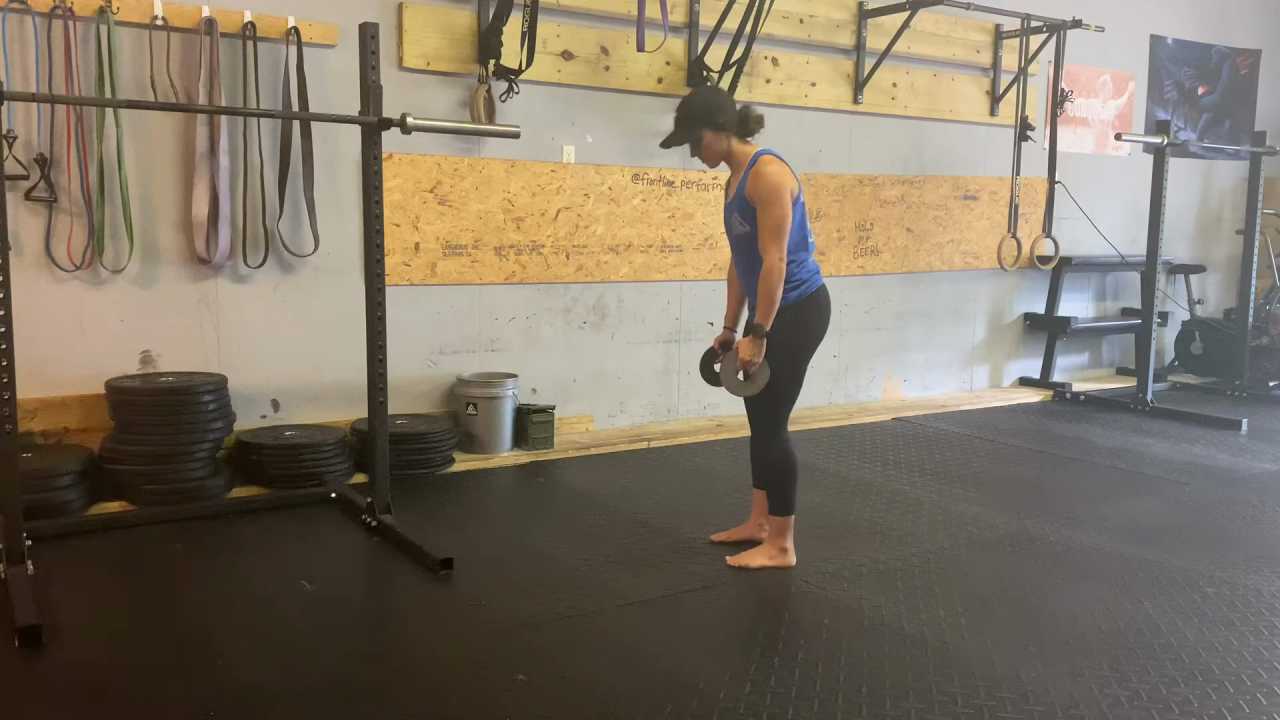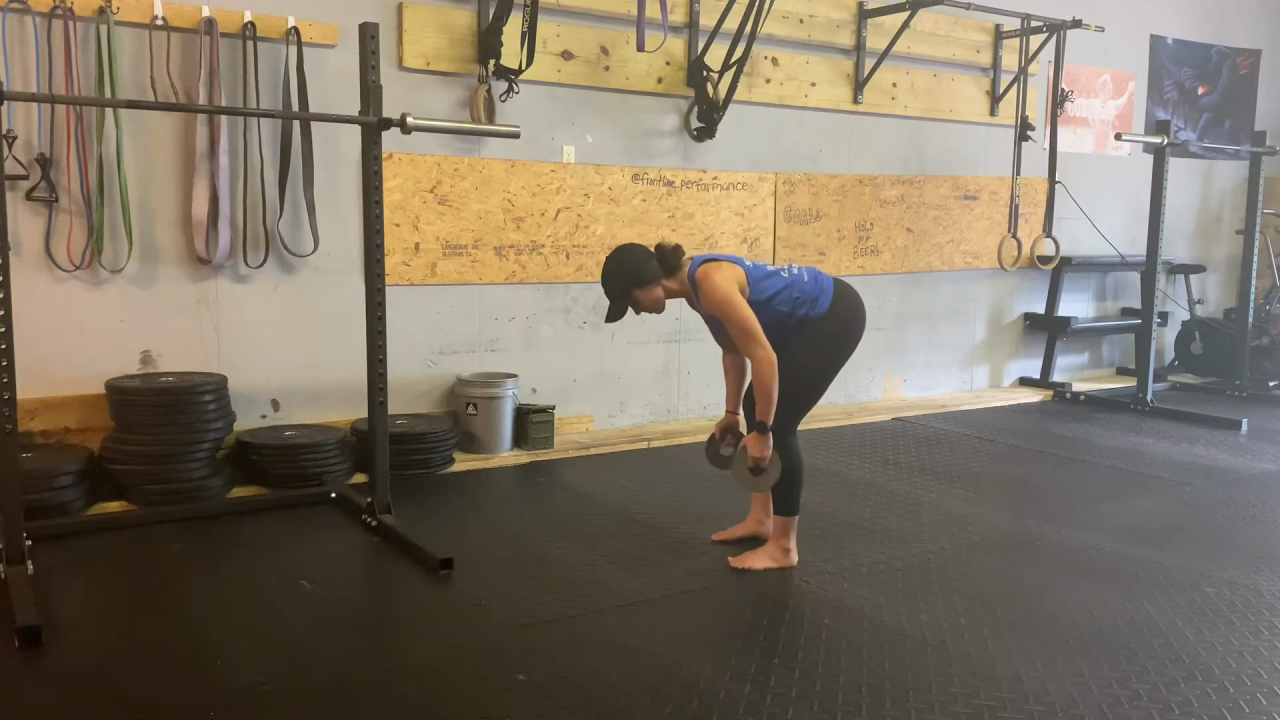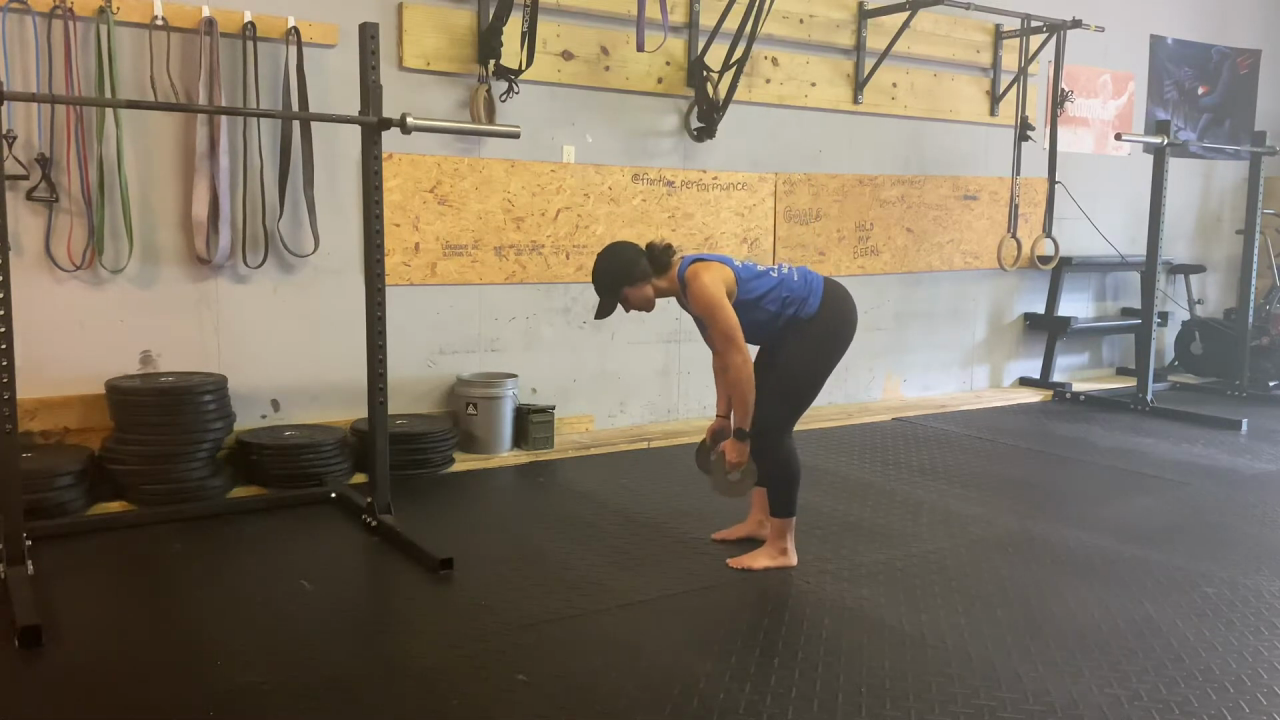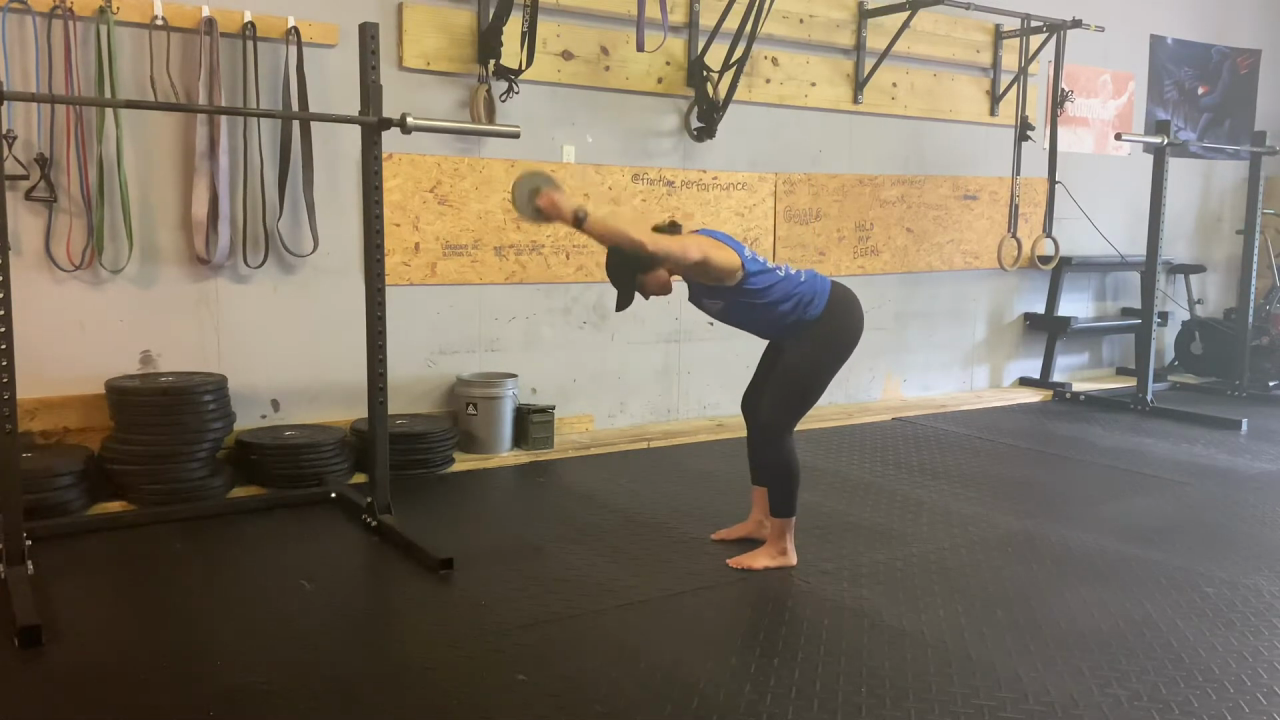
dt=1s
person 1, frame 1
left shoulder: (768, 173)
right shoulder: (735, 179)
left elbow: (775, 262)
left wrist: (757, 335)
right wrist: (730, 327)
left hip: (797, 310)
right hip: (770, 311)
left knee: (770, 423)
right knee: (760, 420)
left ankle: (781, 545)
right ankle: (759, 522)
person 1, frame 2
left shoulder: (711, 284)
right shoulder: (692, 283)
left elbow: (764, 357)
right elbow: (733, 349)
left wrist: (763, 431)
right wrist: (732, 411)
left hip: (835, 315)
right hip: (809, 318)
left knee: (778, 423)
right knee: (758, 408)
left ankle: (783, 545)
right ankle: (760, 518)
person 1, frame 3
left shoulder: (699, 284)
right shoulder: (683, 281)
left elbow: (740, 363)
right elbow: (723, 353)
left wrist: (739, 436)
right wrist: (723, 417)
left hip: (826, 316)
right hip: (799, 319)
left knee: (771, 424)
right knee: (755, 417)
left ankle: (781, 546)
right ankle: (760, 519)
person 1, frame 4
left shoulder: (702, 252)
right shoulder: (688, 252)
left elbow: (645, 243)
right elbow: (633, 245)
left wrist: (574, 215)
right wrist: (574, 215)
left hip: (831, 321)
right hip: (802, 321)
left knee: (773, 424)
right knee: (755, 410)
left ankle: (781, 546)
right ankle: (760, 519)
